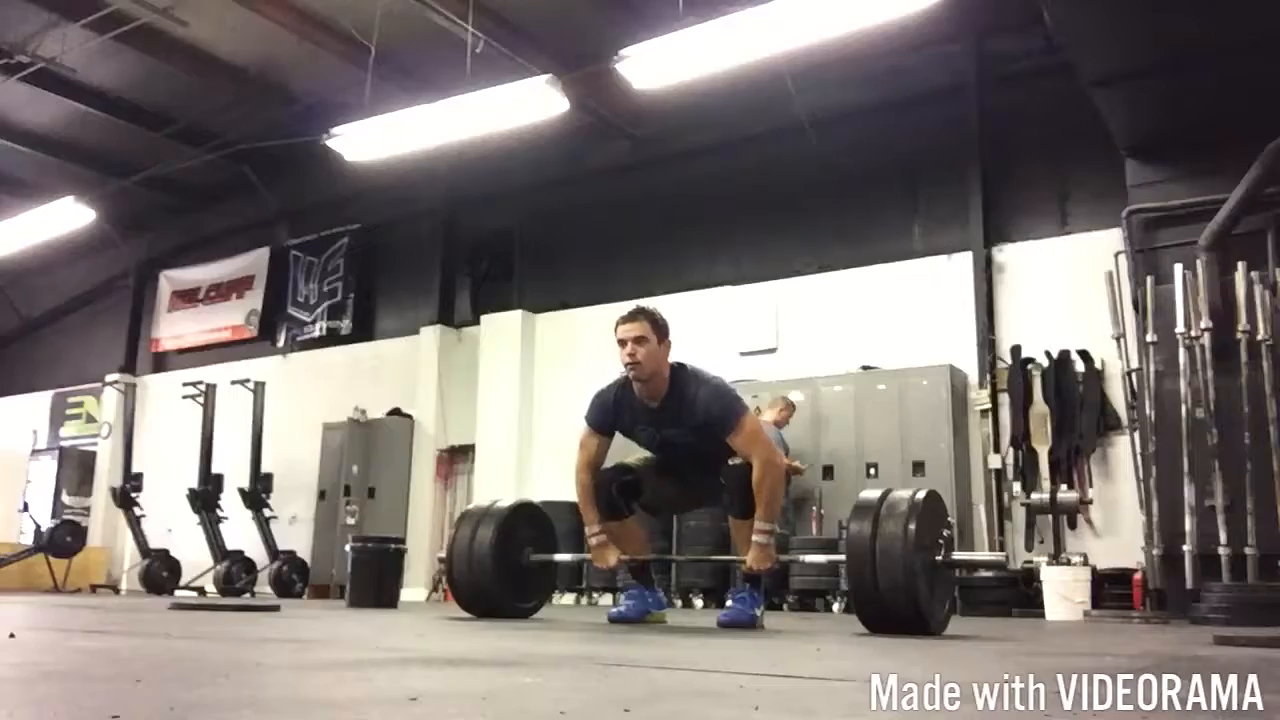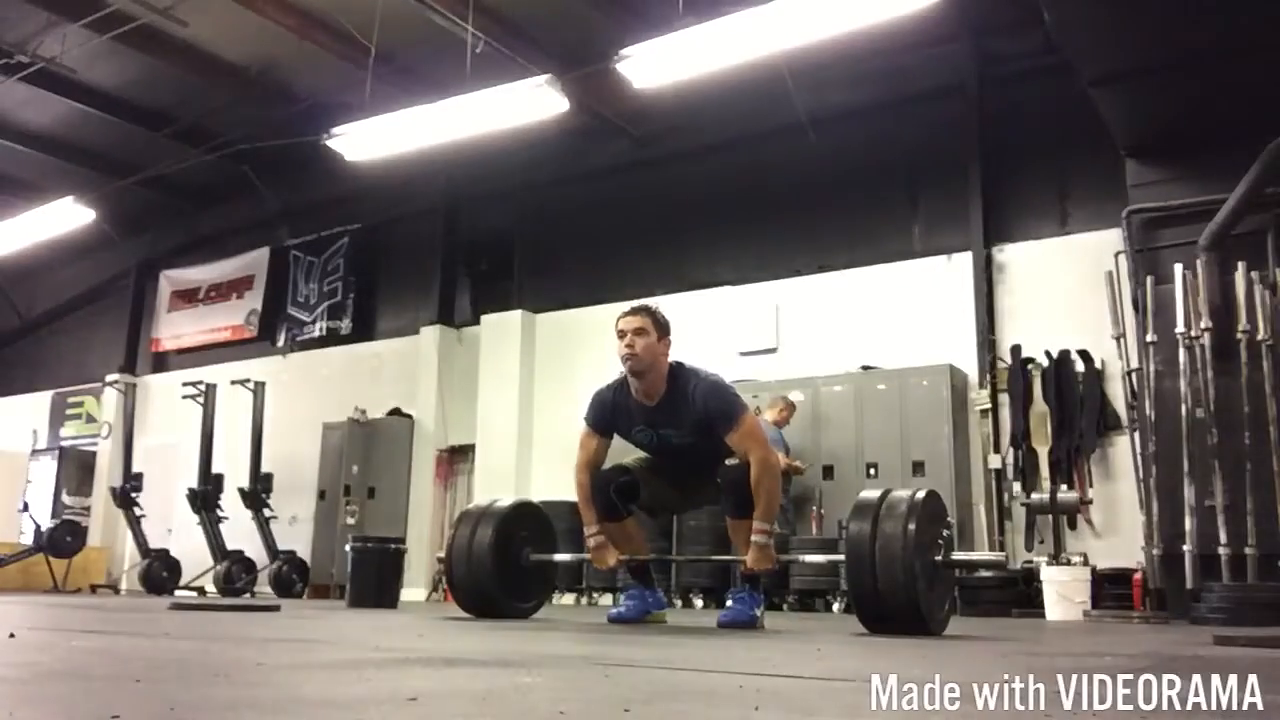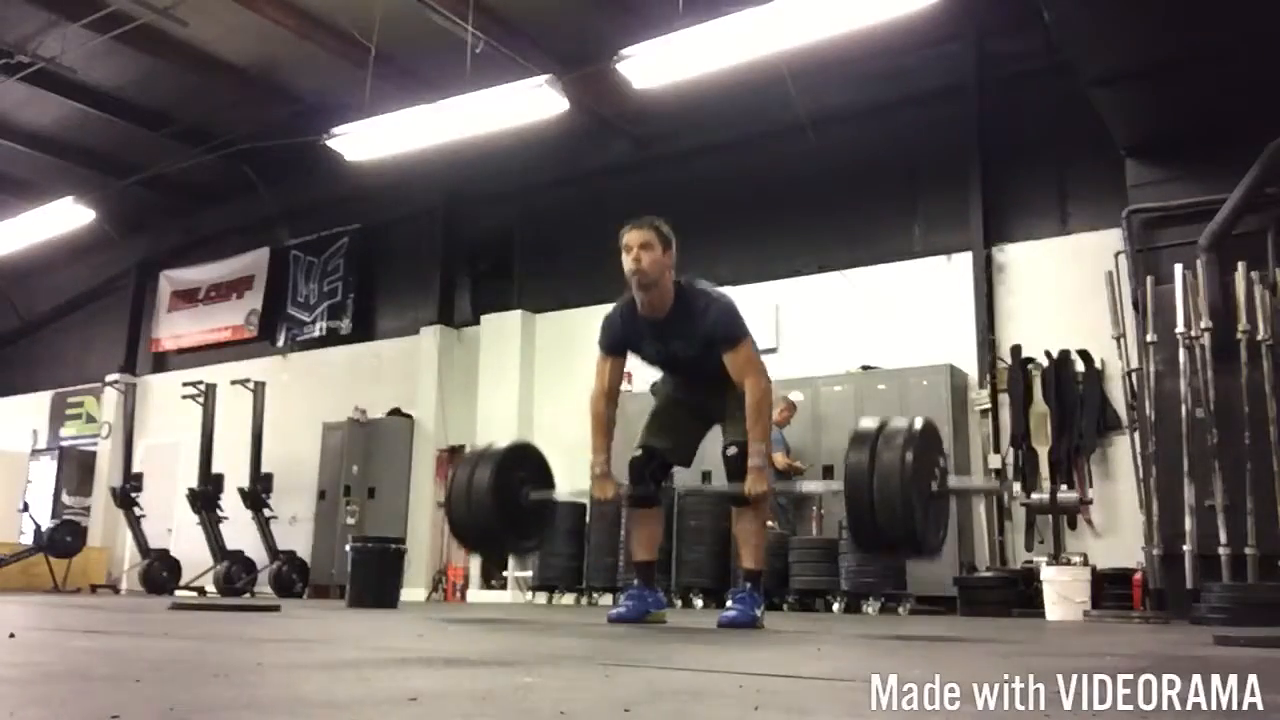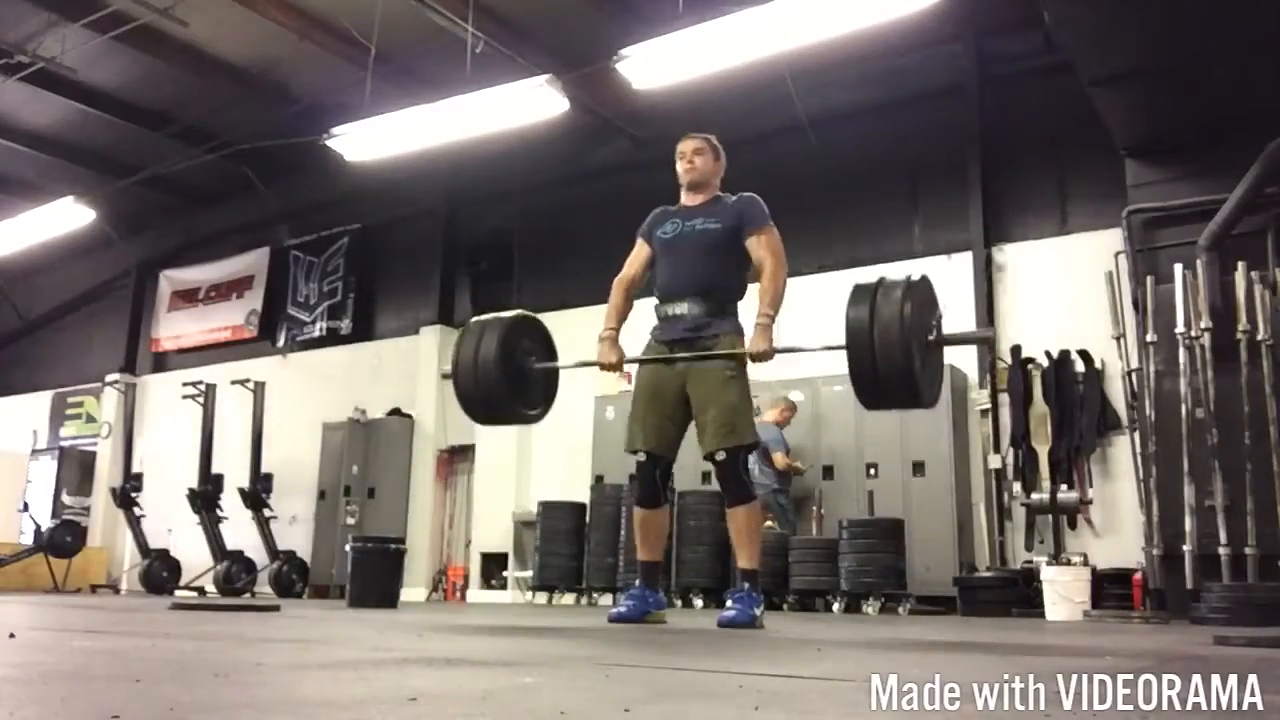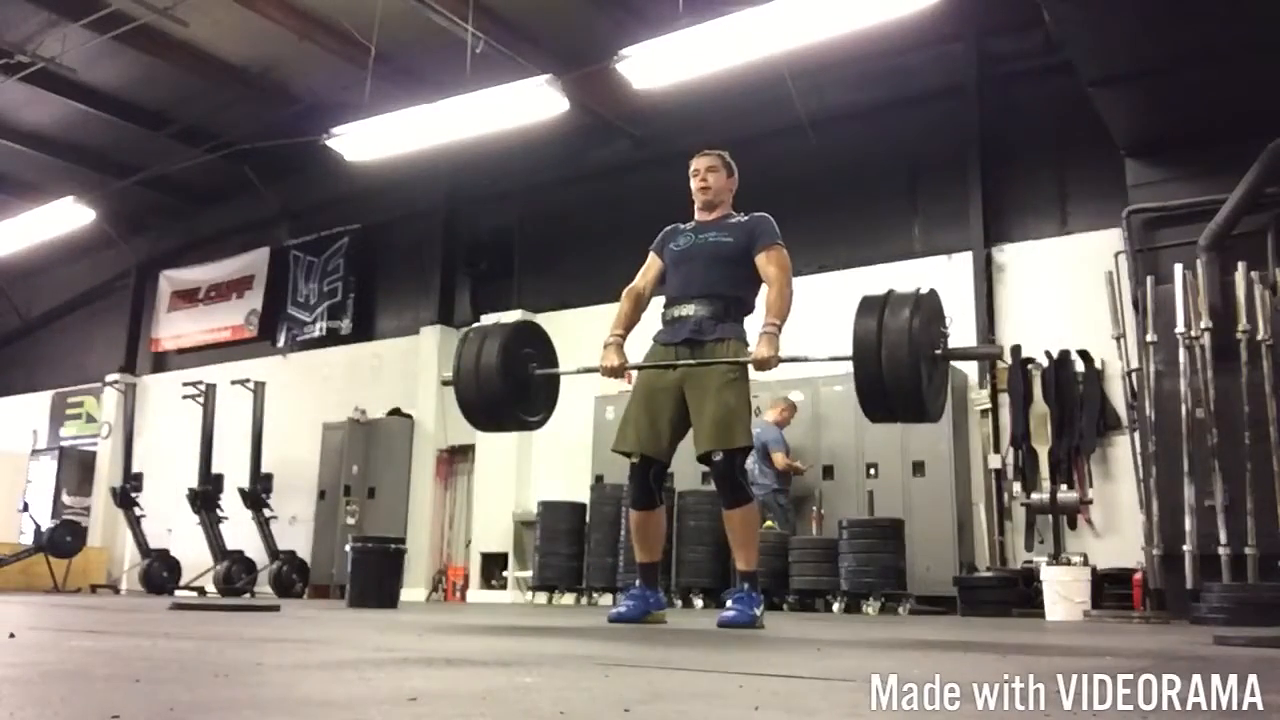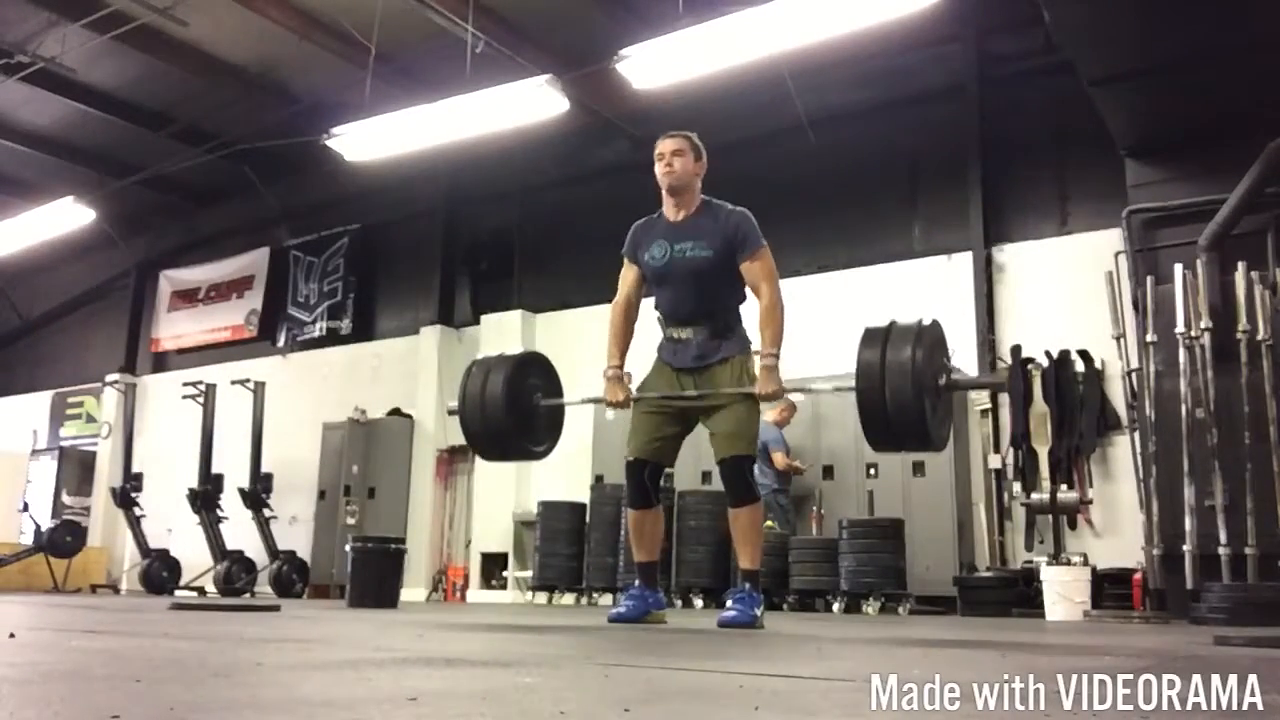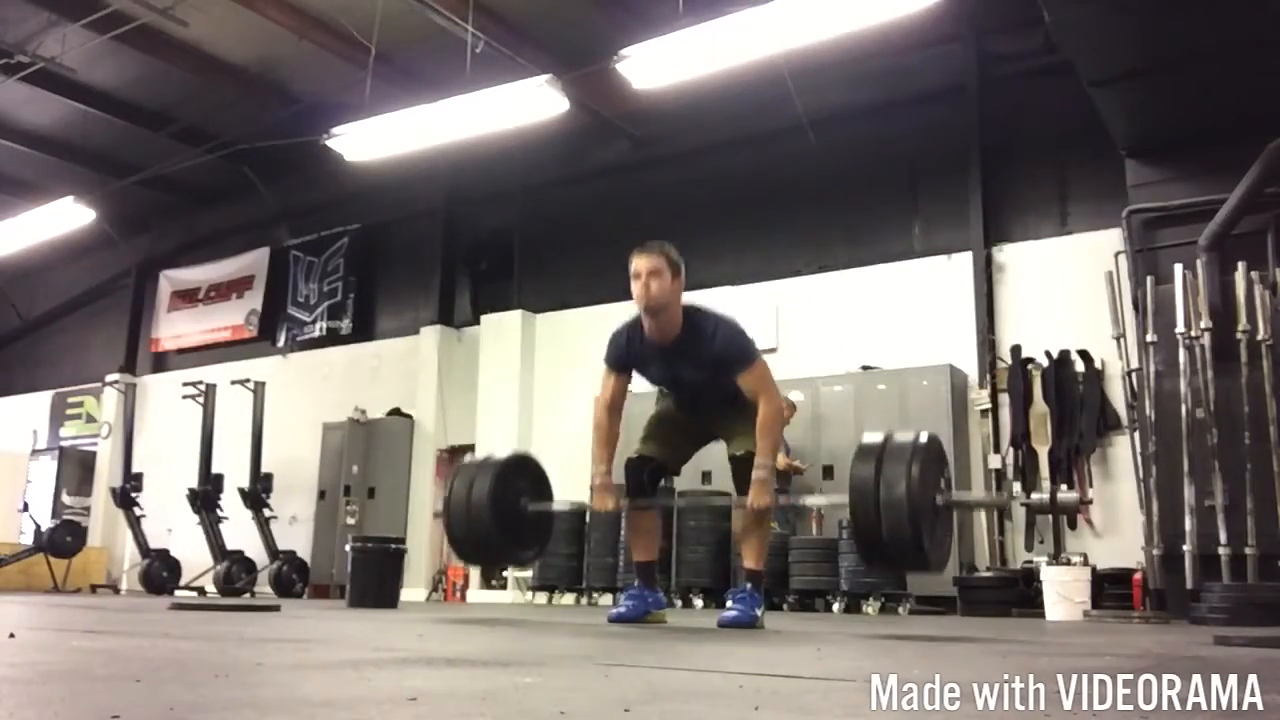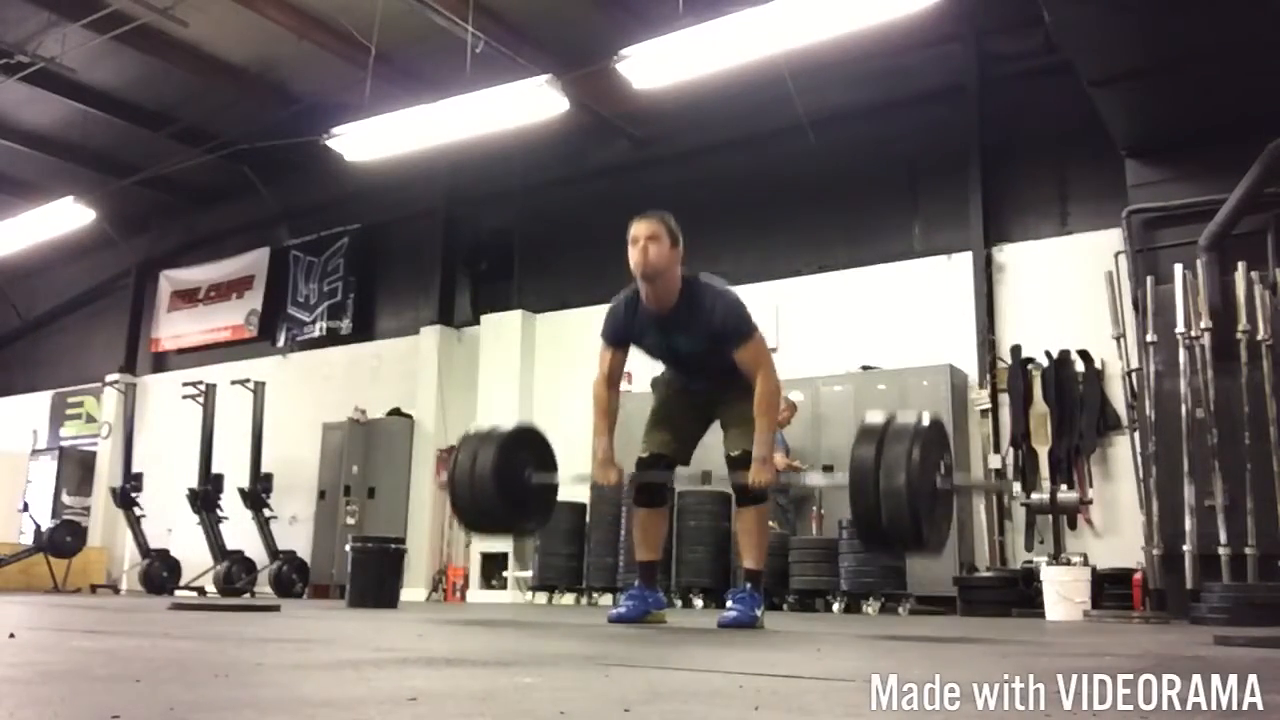
dt=0.5s
person 1, frame 1
left shoulder: (706, 393)
right shoulder: (610, 401)
left elbow: (769, 460)
right elbow: (585, 469)
left wrist: (762, 539)
right wrist: (596, 537)
left hip: (722, 471)
right hip: (674, 473)
left knee: (741, 475)
right knee: (607, 484)
left ankle: (749, 593)
right ankle: (646, 591)
person 1, frame 2
left shoulder: (704, 391)
right shoulder: (609, 401)
left elbow: (765, 458)
right elbow: (586, 469)
left wrist: (761, 540)
right wrist: (595, 538)
left hip: (720, 473)
right hip: (671, 474)
left knee: (737, 474)
right knee: (606, 485)
left ankle: (748, 593)
right ankle: (646, 591)
person 1, frame 3
left shoulder: (710, 308)
right shoulder: (620, 319)
left elbow: (756, 383)
right elbow: (603, 394)
left wrist: (759, 464)
right wrist: (601, 467)
left hip: (733, 389)
right hip: (683, 390)
left knee: (738, 465)
right knee: (643, 470)
left ankle: (750, 595)
right ankle: (645, 591)
person 1, frame 4
left shoulder: (741, 208)
right shoulder: (659, 219)
left elbow: (772, 264)
right elbow: (626, 280)
left wrist: (762, 327)
right wrist: (609, 335)
left hip: (717, 344)
right hip: (661, 348)
left knee: (729, 465)
right knee: (649, 470)
left ankle: (748, 592)
right ankle: (648, 590)
person 1, frame 5
left shoulder: (754, 227)
right shoulder: (671, 236)
left elbow: (779, 281)
right elbow: (637, 290)
left wrist: (769, 335)
right wrist: (614, 341)
left hip: (719, 348)
right hip: (663, 350)
left knee: (726, 467)
right knee: (643, 470)
left ankle: (747, 593)
right ankle: (647, 589)
person 1, frame 6
left shoulder: (732, 223)
right shoulder: (643, 233)
left elbow: (768, 293)
right elbow: (624, 303)
left wrist: (769, 364)
right wrist: (614, 371)
left hip: (725, 361)
right hip: (669, 364)
left knee: (736, 469)
right knee: (639, 470)
left ankle: (749, 593)
right ankle: (646, 590)
person 1, frame 7
left shoulder: (718, 335)
right shoulder: (625, 341)
left elbow: (769, 398)
right elbow: (607, 407)
left wrist: (763, 475)
right wrist: (601, 477)
left hip: (736, 408)
right hip: (682, 408)
left knee: (747, 465)
right knee: (639, 470)
left ankle: (749, 594)
right ankle: (647, 590)
person 1, frame 8
left shoulder: (716, 304)
right shoulder: (623, 312)
left elbow: (765, 374)
right elbow: (606, 382)
left wrist: (764, 455)
right wrist: (603, 454)
left hip: (735, 386)
right hip: (682, 386)
left knee: (745, 469)
right knee: (649, 469)
left ankle: (749, 593)
right ankle: (647, 590)
